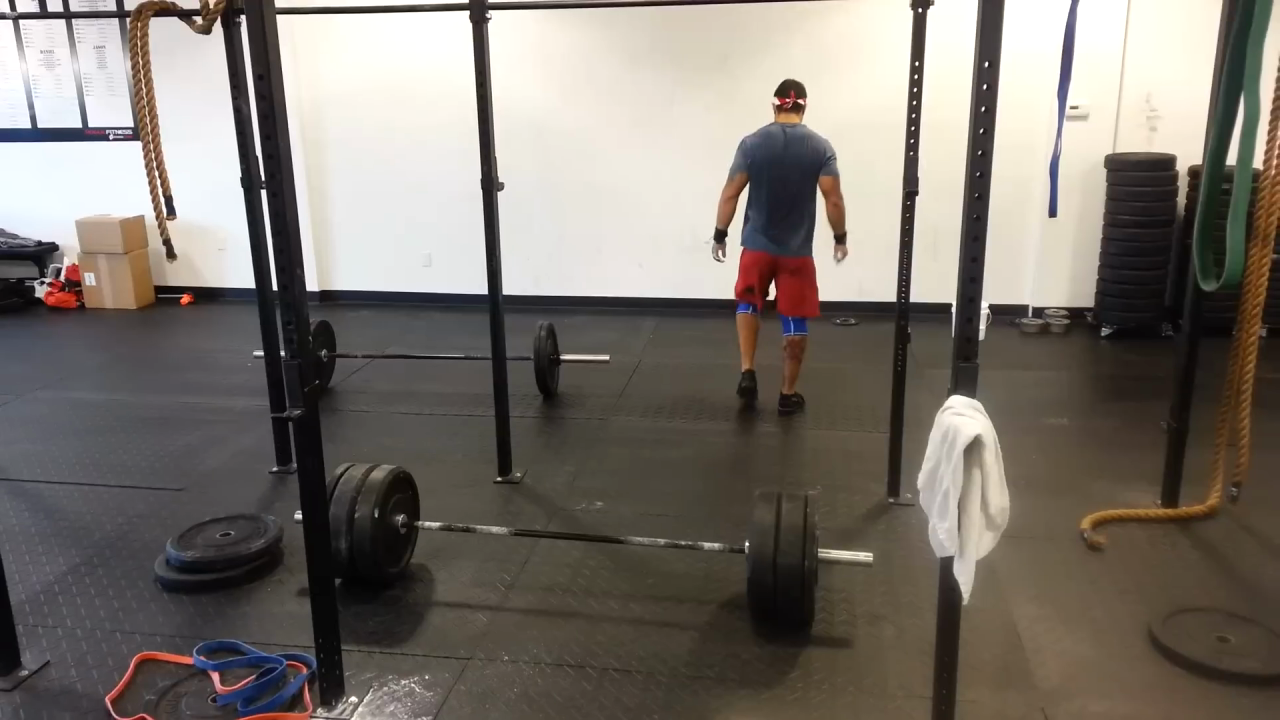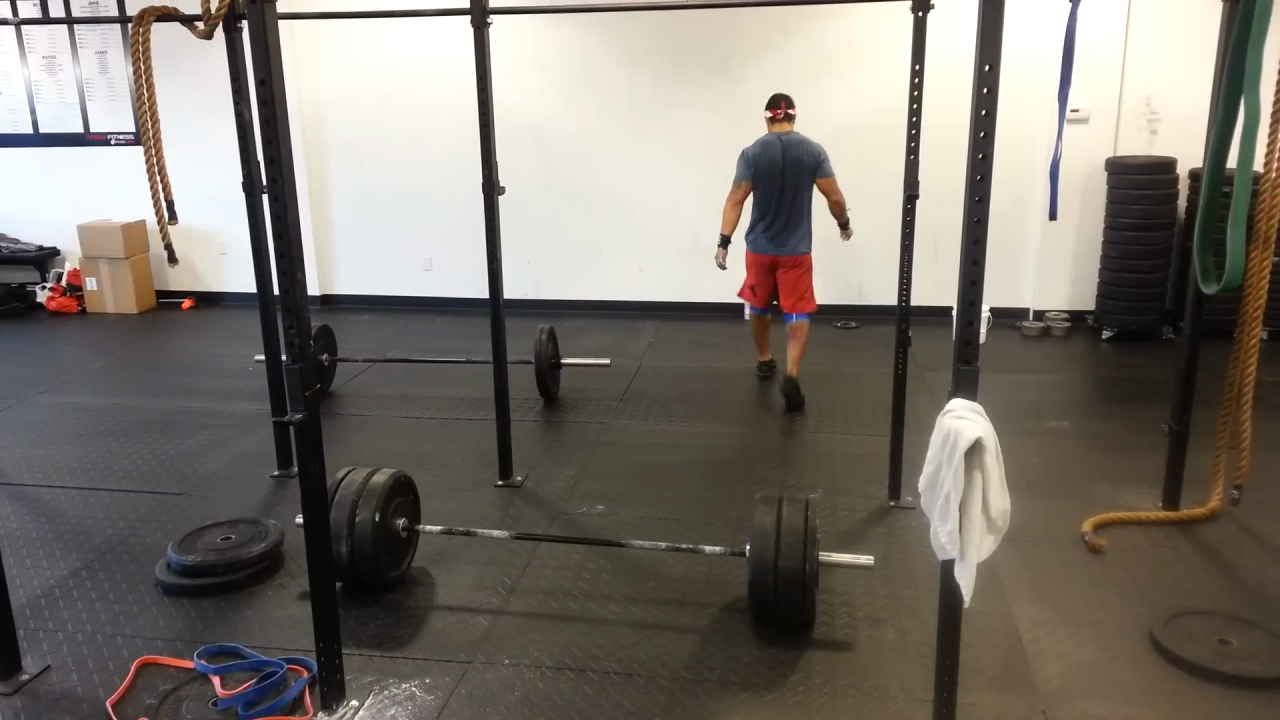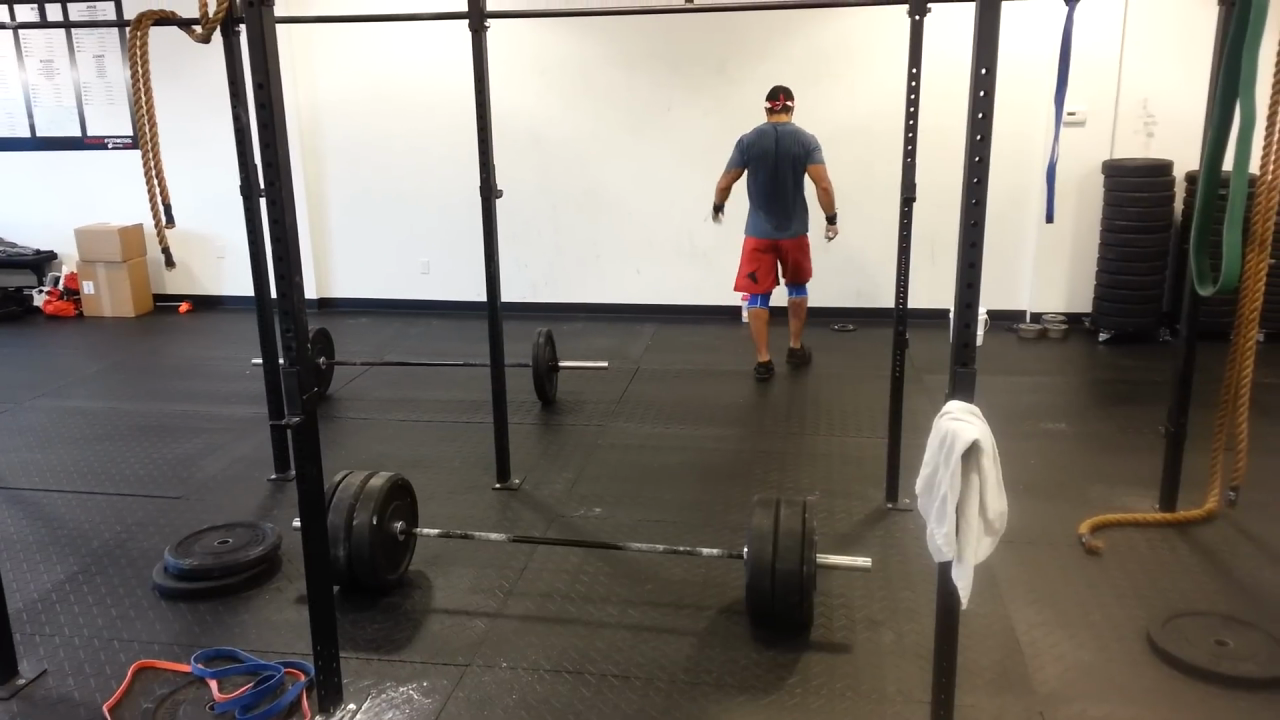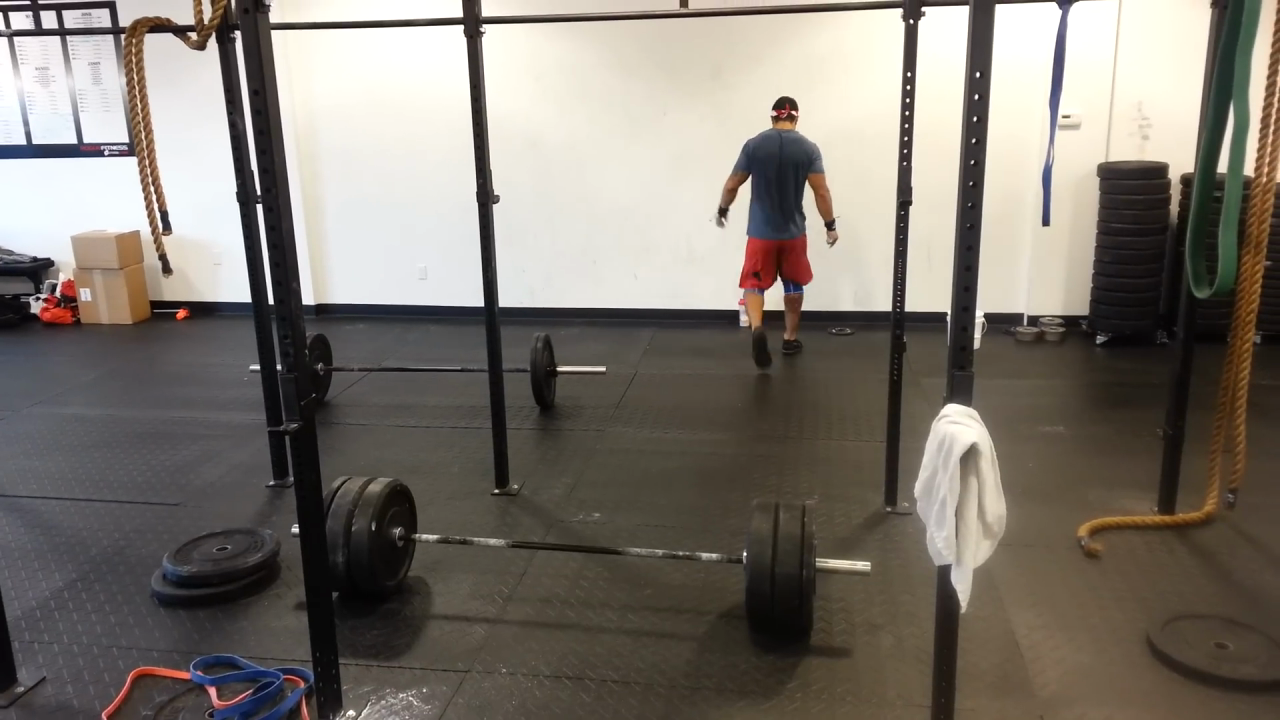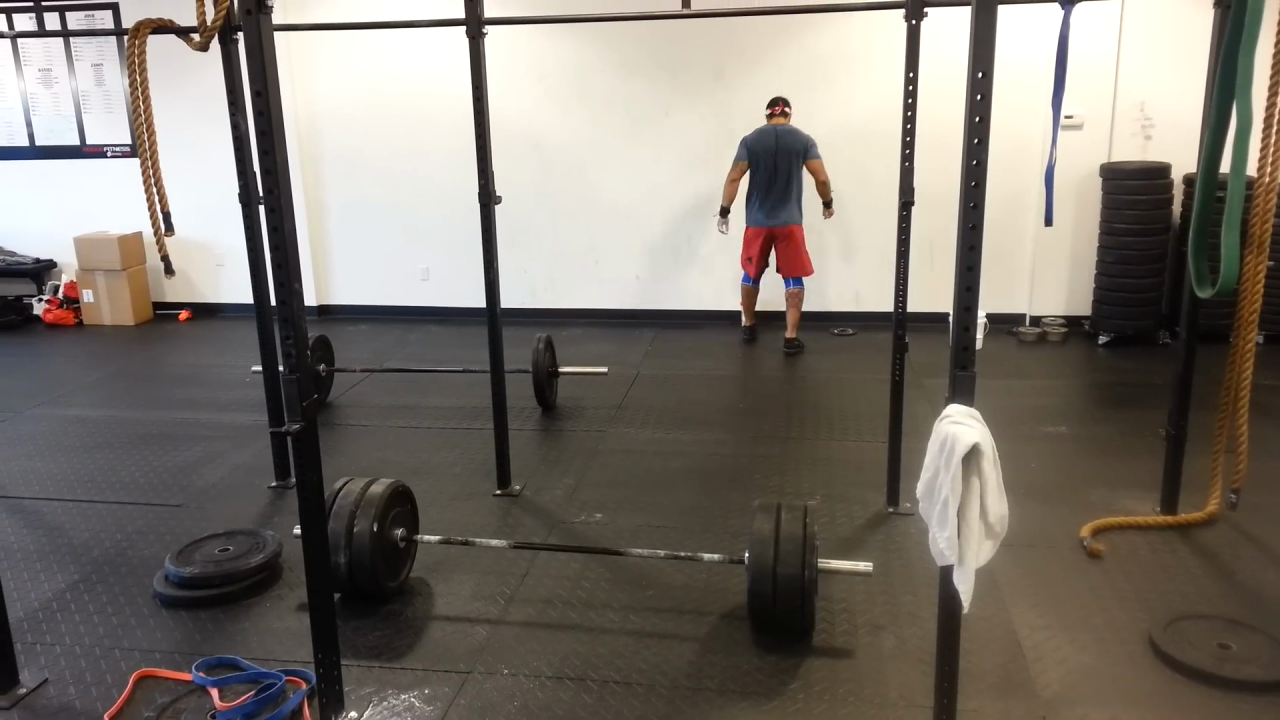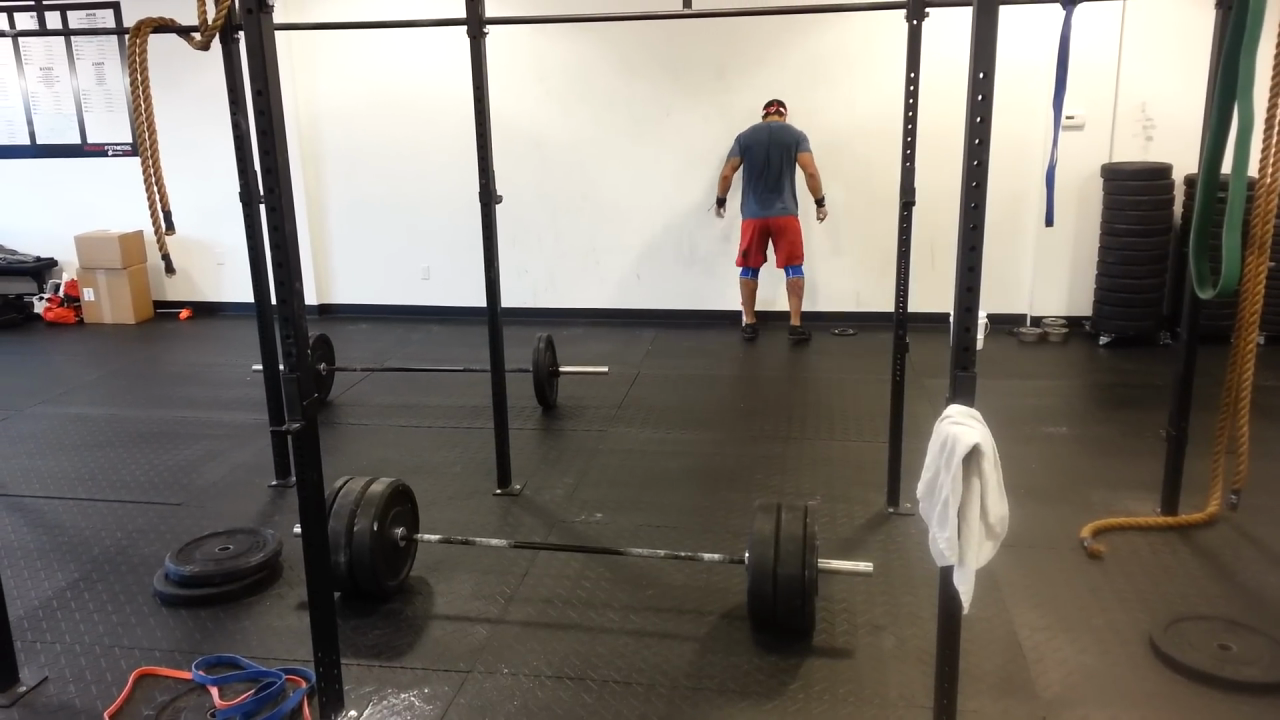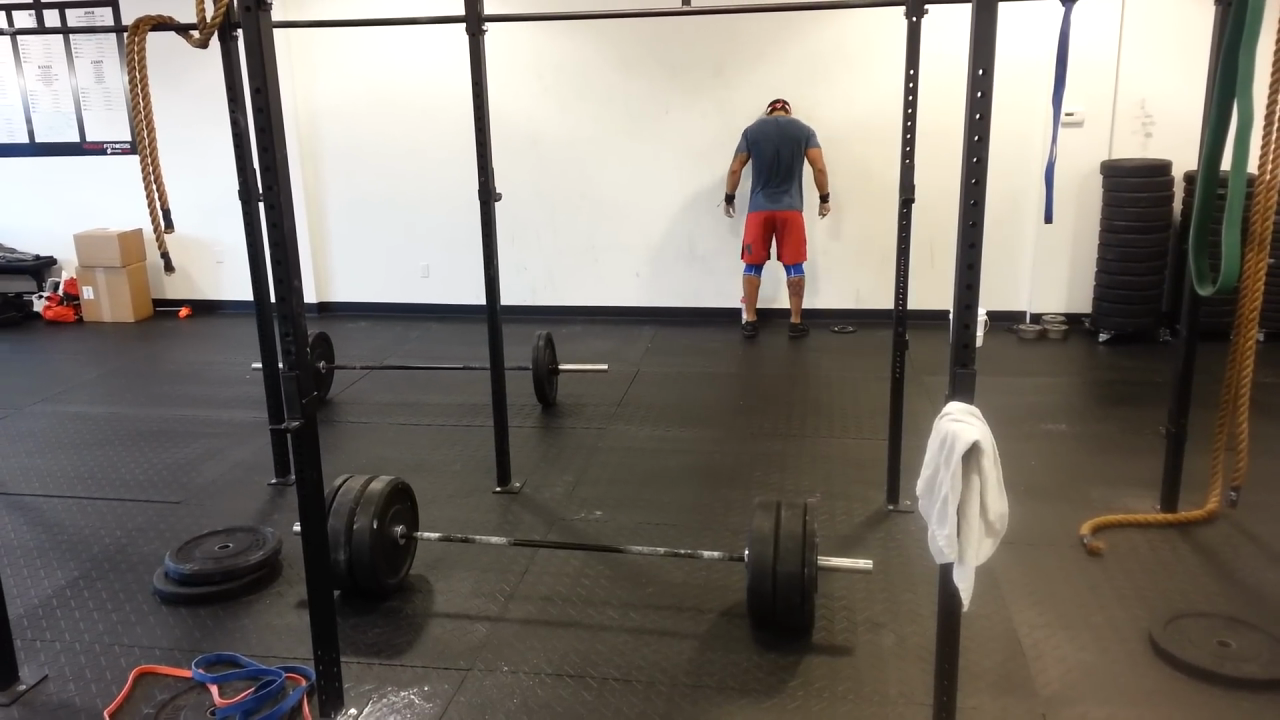
dt=0.3s
person 1, frame 1
left shoulder: (752, 143)
right shoulder: (820, 147)
left elbow: (730, 193)
right elbow: (833, 199)
left wrist: (719, 236)
right wrist: (840, 237)
left hip: (756, 246)
right hip: (797, 250)
left knee: (748, 306)
right knee: (795, 321)
left ankle: (747, 371)
right ankle: (788, 394)
person 1, frame 2
left shoulder: (752, 153)
right shoulder: (813, 150)
left elbow: (735, 200)
right elbow: (834, 197)
left wrist: (723, 242)
right wrist: (844, 225)
left hip: (759, 246)
right hip: (796, 248)
left knee: (760, 305)
right knee: (798, 312)
left ankle: (764, 361)
right ankle: (790, 372)
person 1, frame 3
left shoulder: (748, 141)
right shoulder: (806, 140)
left elbow: (725, 182)
right elbow: (823, 184)
left wrist: (717, 207)
right wrist: (831, 219)
left hip: (758, 233)
right hip: (794, 231)
left knee: (758, 295)
right knee: (797, 288)
left ankle: (763, 361)
right ankle: (796, 348)
person 1, frame 4
left shoulder: (753, 145)
right shoulder: (808, 148)
left elbow: (731, 186)
right elbow: (821, 192)
left wrist: (722, 211)
right wrist: (830, 226)
left hip: (760, 232)
right hip: (793, 232)
left knee: (753, 286)
right knee: (794, 284)
left ankle: (757, 329)
right ankle: (790, 338)
person 1, frame 5
left shoulder: (751, 140)
right shoulder: (803, 140)
left elbow: (734, 178)
right elbow: (822, 178)
left wrist: (723, 212)
right wrist: (828, 203)
left hip: (757, 221)
right hip: (790, 222)
left knee: (751, 273)
right knee: (794, 278)
left ankle: (749, 325)
right ankle: (791, 337)
person 1, frame 6
left shoulder: (745, 136)
right shoulder: (796, 135)
left elbow: (726, 174)
right elbow: (811, 171)
left wrist: (720, 202)
right wrist: (820, 203)
left hip: (753, 214)
right hip: (785, 213)
left knee: (750, 267)
right knee: (793, 267)
left ankle: (750, 323)
right ankle: (796, 325)
person 1, frame 7
left shoulder: (752, 130)
right shoulder: (804, 130)
left elbow: (735, 169)
right elbow: (819, 167)
left wrist: (729, 199)
right wrist: (824, 198)
left hip: (759, 209)
right hip: (790, 209)
left knee: (753, 263)
right knee: (794, 265)
left ankle: (750, 321)
right ankle: (796, 322)
